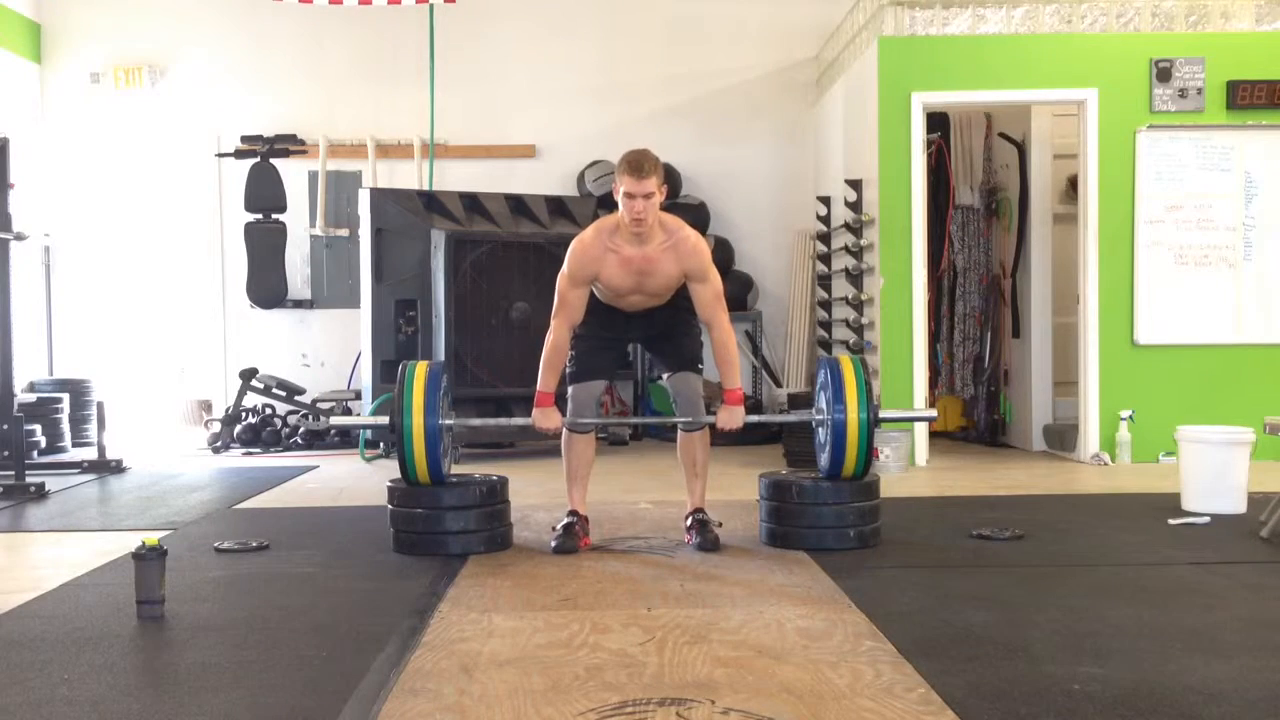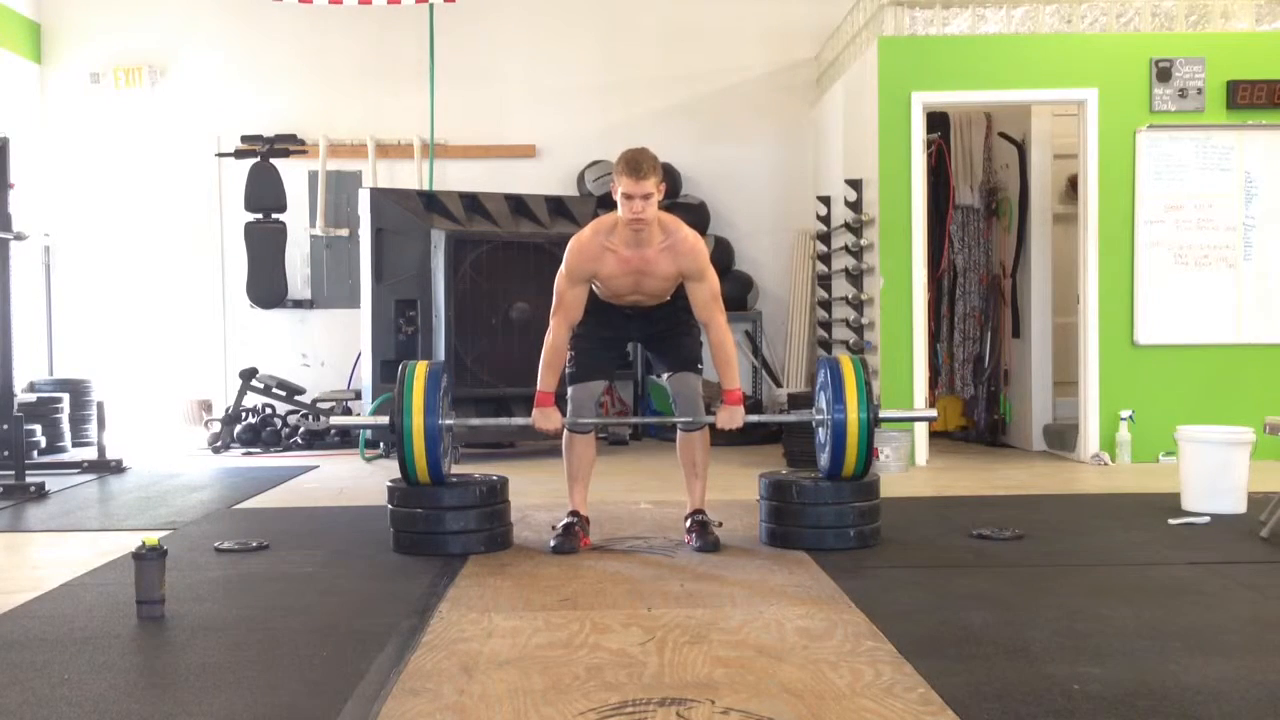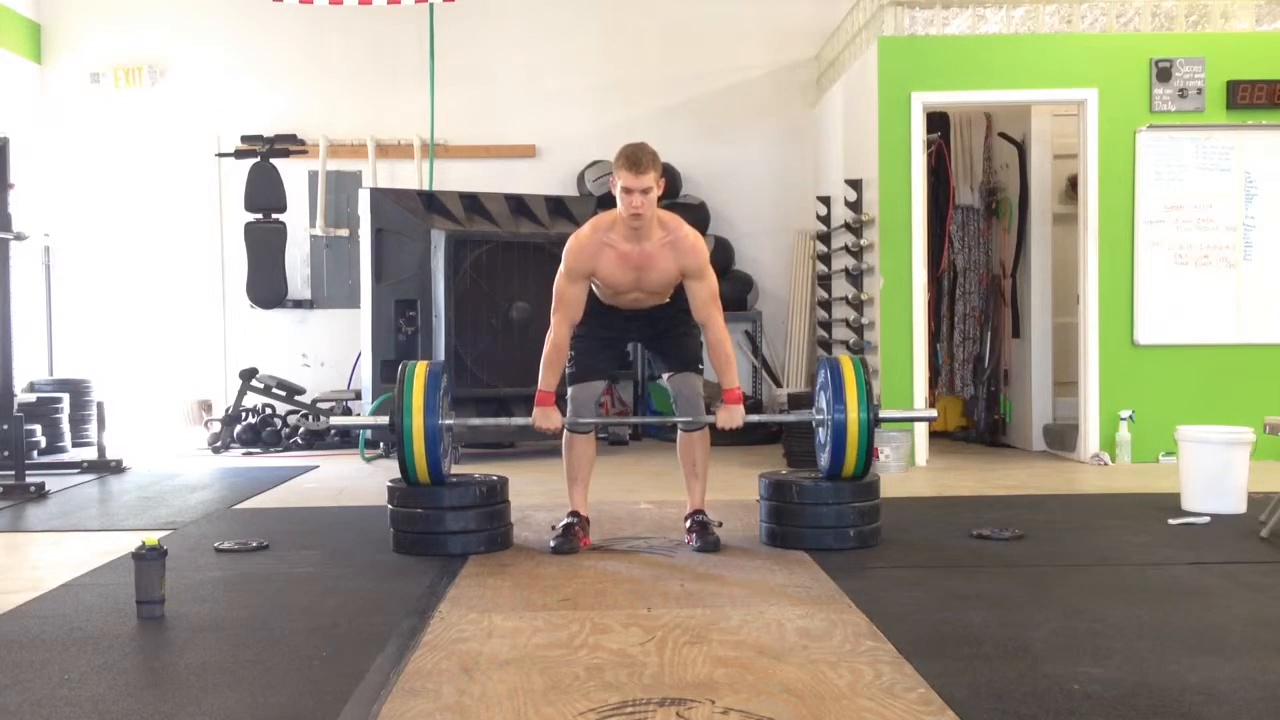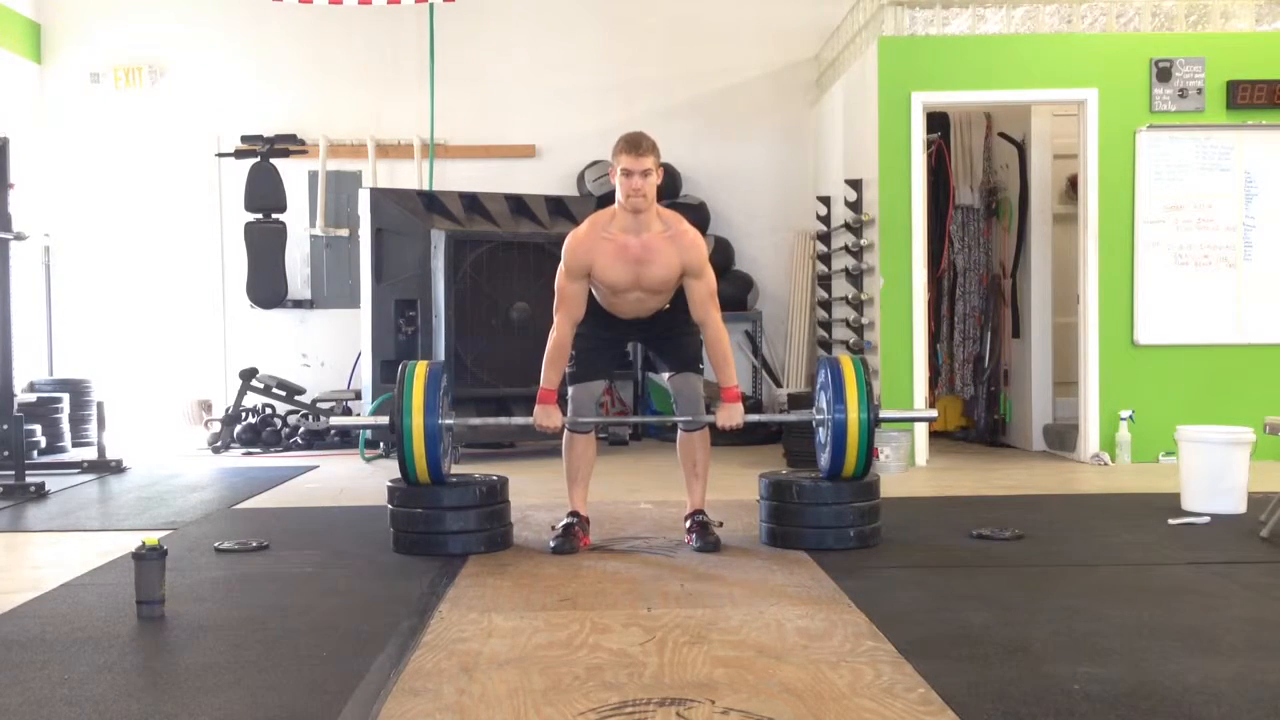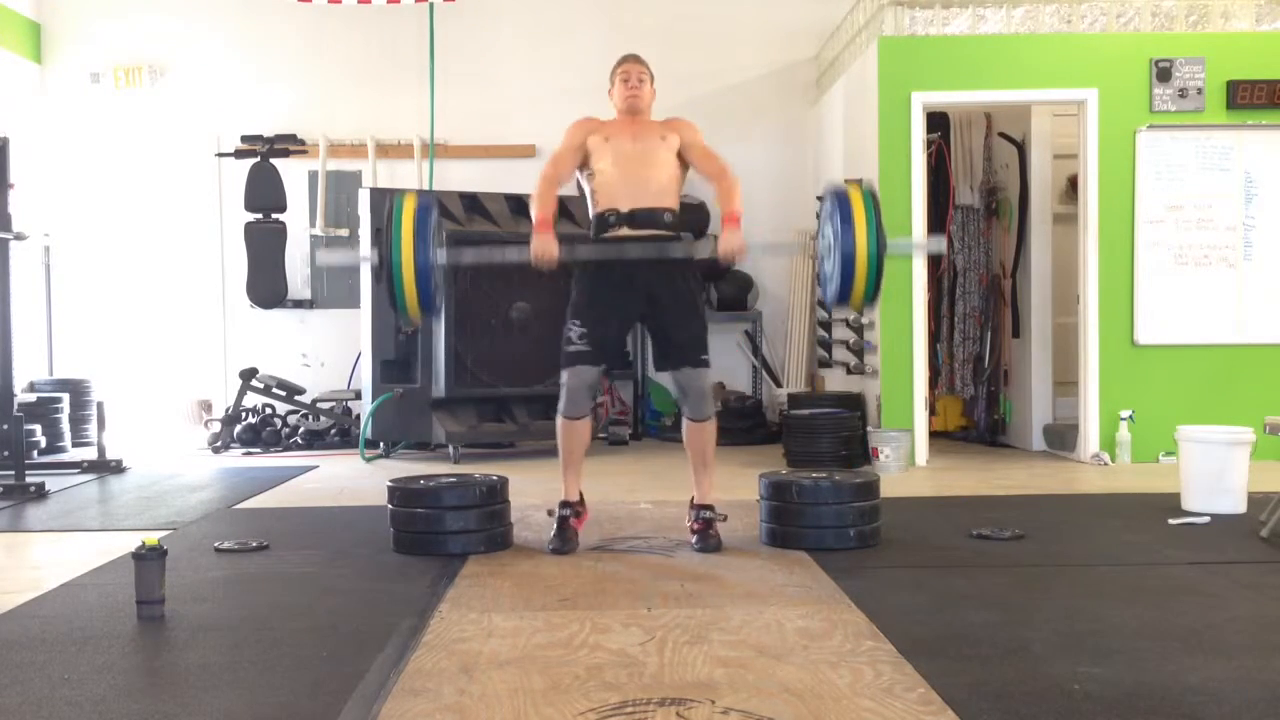
dt=1s
person 1, frame 1
left shoulder: (688, 245)
right shoulder: (587, 247)
left elbow: (717, 321)
right elbow: (561, 325)
left wrist: (733, 397)
right wrist: (544, 400)
left hip: (669, 312)
right hip: (603, 314)
left knee: (691, 399)
right knee: (580, 403)
left ankle: (697, 514)
right ankle: (576, 516)
person 1, frame 2
left shoulder: (686, 244)
right shoulder: (585, 246)
left elbow: (715, 322)
right elbow: (560, 325)
left wrist: (732, 397)
right wrist: (544, 400)
left hip: (668, 311)
right hip: (602, 312)
left knee: (691, 400)
right knee: (580, 405)
left ankle: (697, 515)
right ankle: (577, 516)
person 1, frame 3
left shoulder: (685, 242)
right shoulder: (585, 243)
left elbow: (712, 321)
right elbow: (562, 324)
left wrist: (732, 396)
right wrist: (545, 400)
left hip: (668, 312)
right hip: (602, 314)
left knee: (691, 400)
right knee: (580, 405)
left ankle: (697, 515)
right ankle: (577, 517)
person 1, frame 4
left shoulder: (686, 240)
right shoulder: (583, 241)
left elbow: (709, 320)
right elbow: (564, 323)
left wrist: (730, 396)
right wrist: (546, 398)
left hip: (669, 316)
right hip: (601, 318)
left knee: (692, 401)
right knee: (580, 405)
left ankle: (697, 515)
right ankle: (576, 518)
person 1, frame 5
left shoulder: (675, 130)
right shoulder: (590, 130)
left elbow: (718, 170)
right elbow: (551, 173)
left wrist: (732, 224)
right wrist: (542, 228)
left hip: (666, 258)
right hip: (606, 258)
left knee: (696, 386)
right knee: (578, 383)
left ankle: (702, 509)
right ankle: (571, 502)
